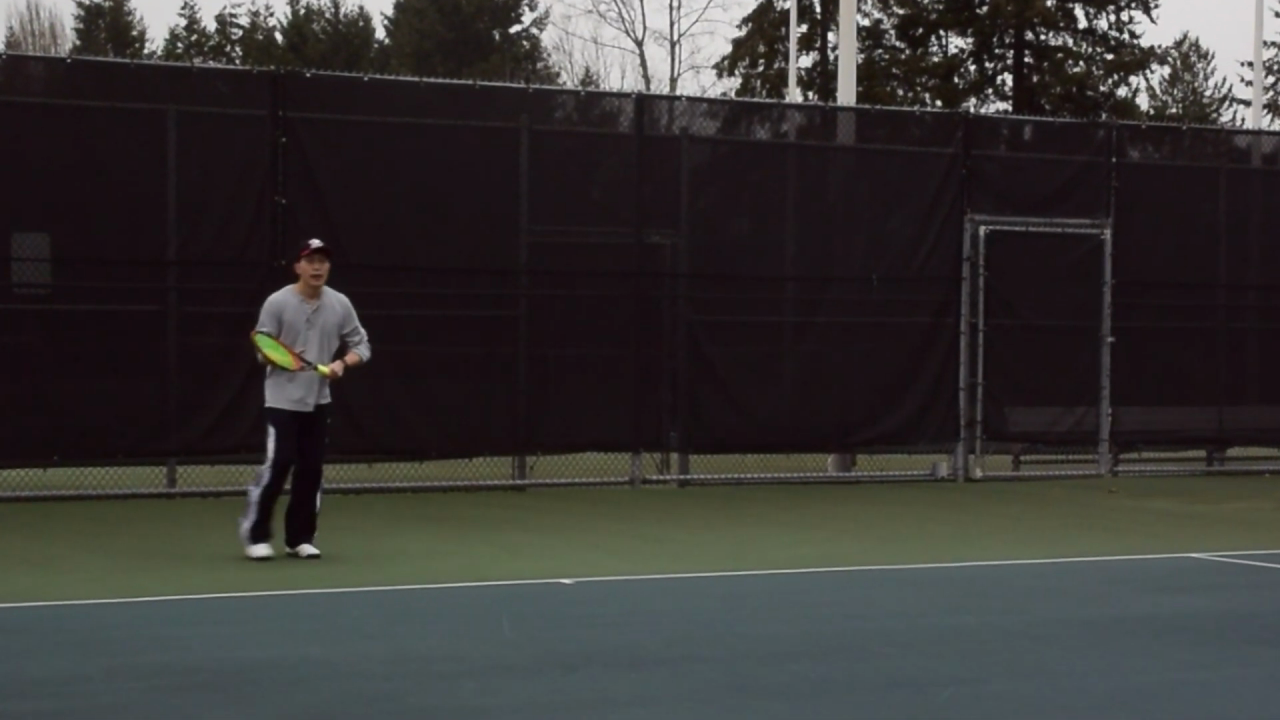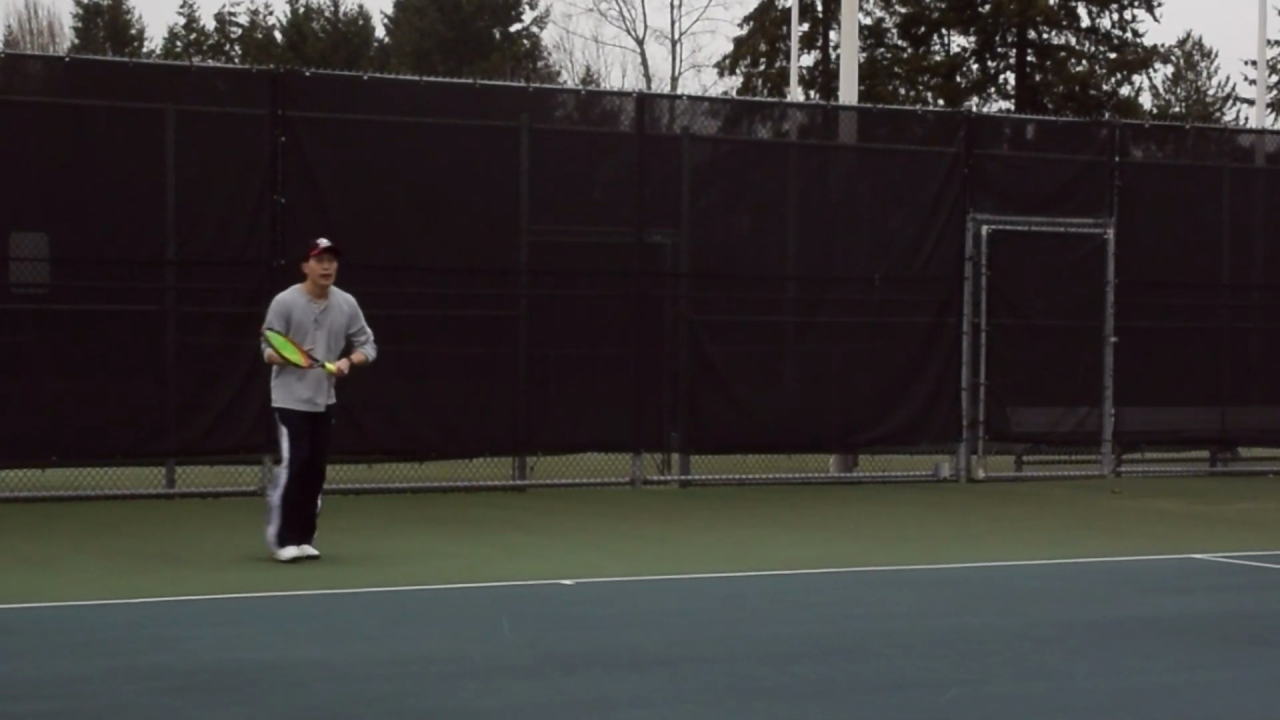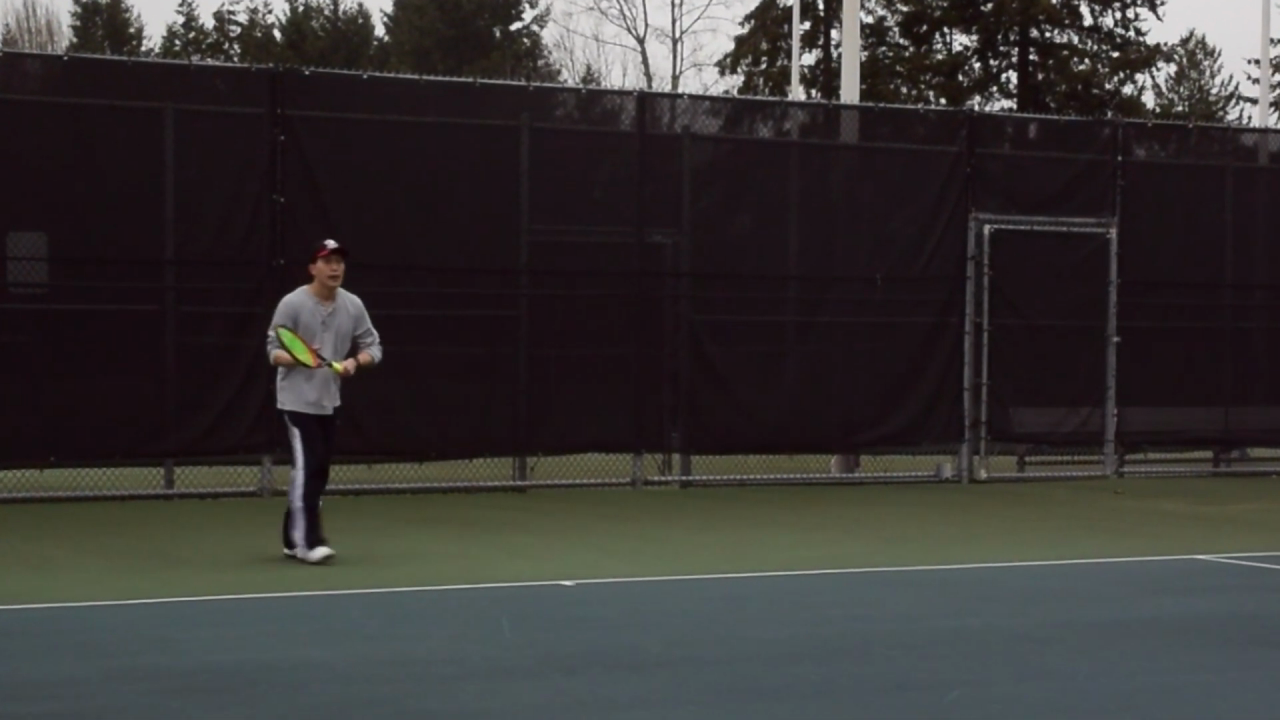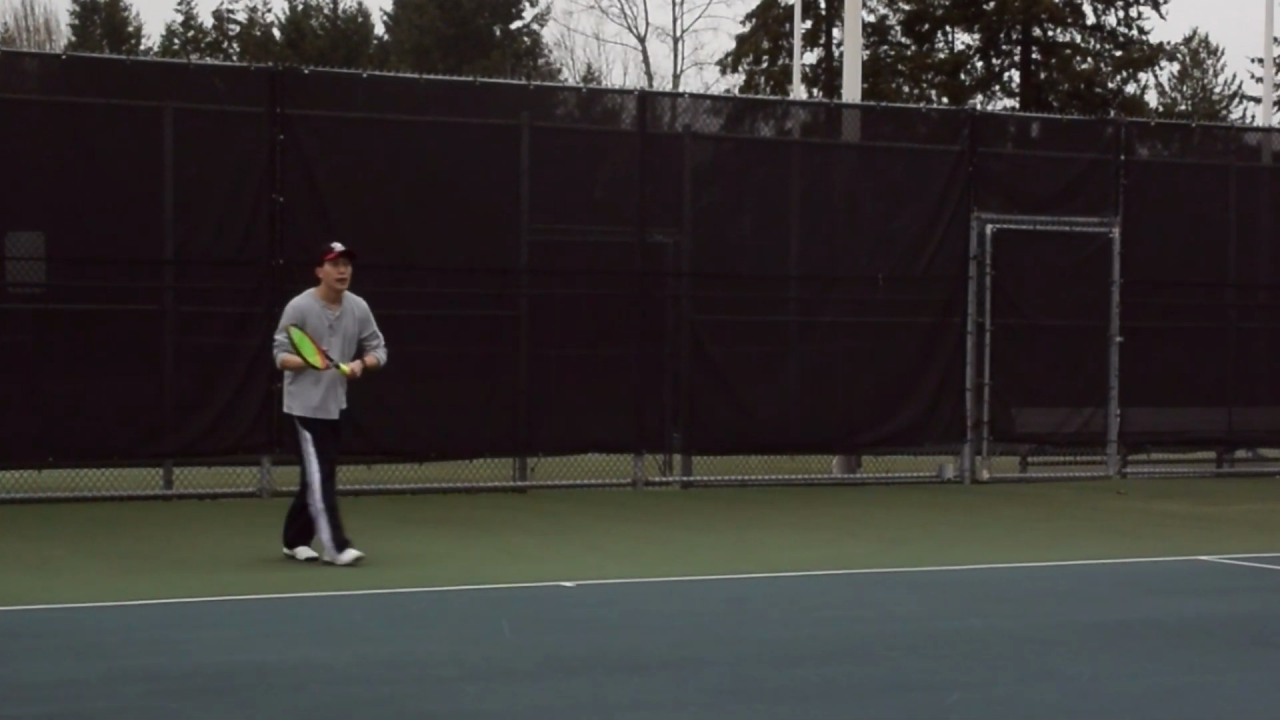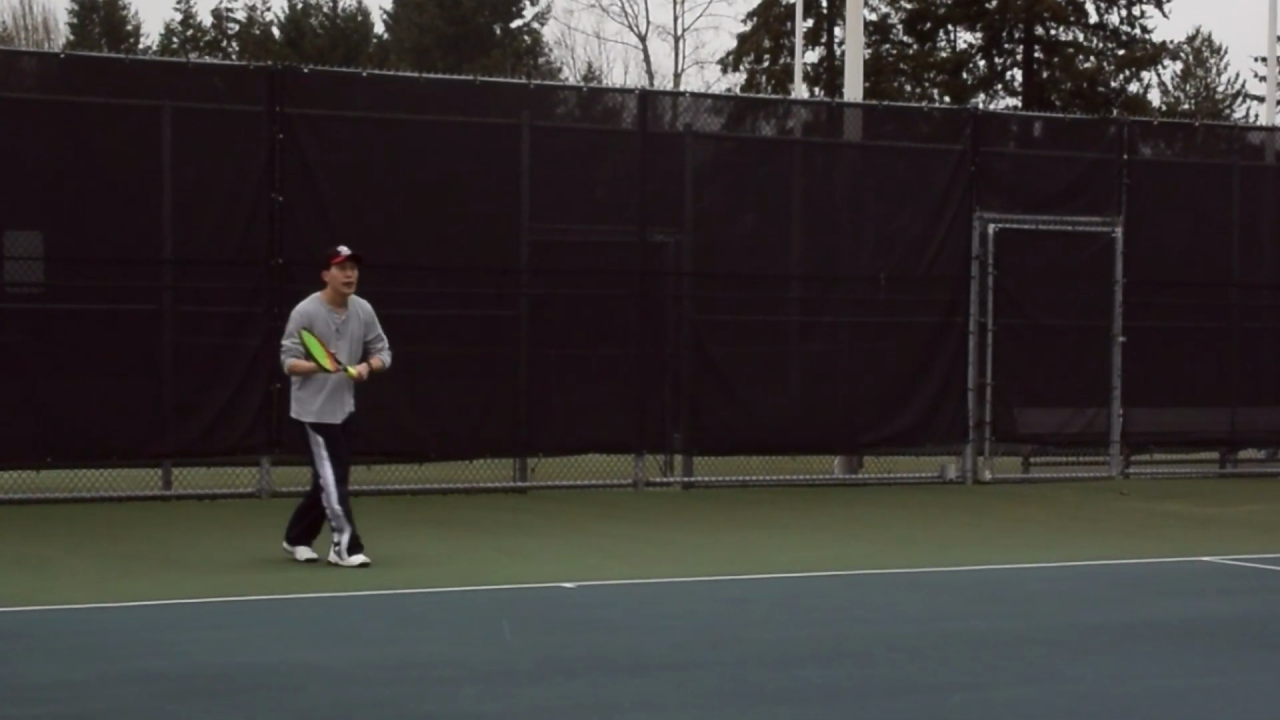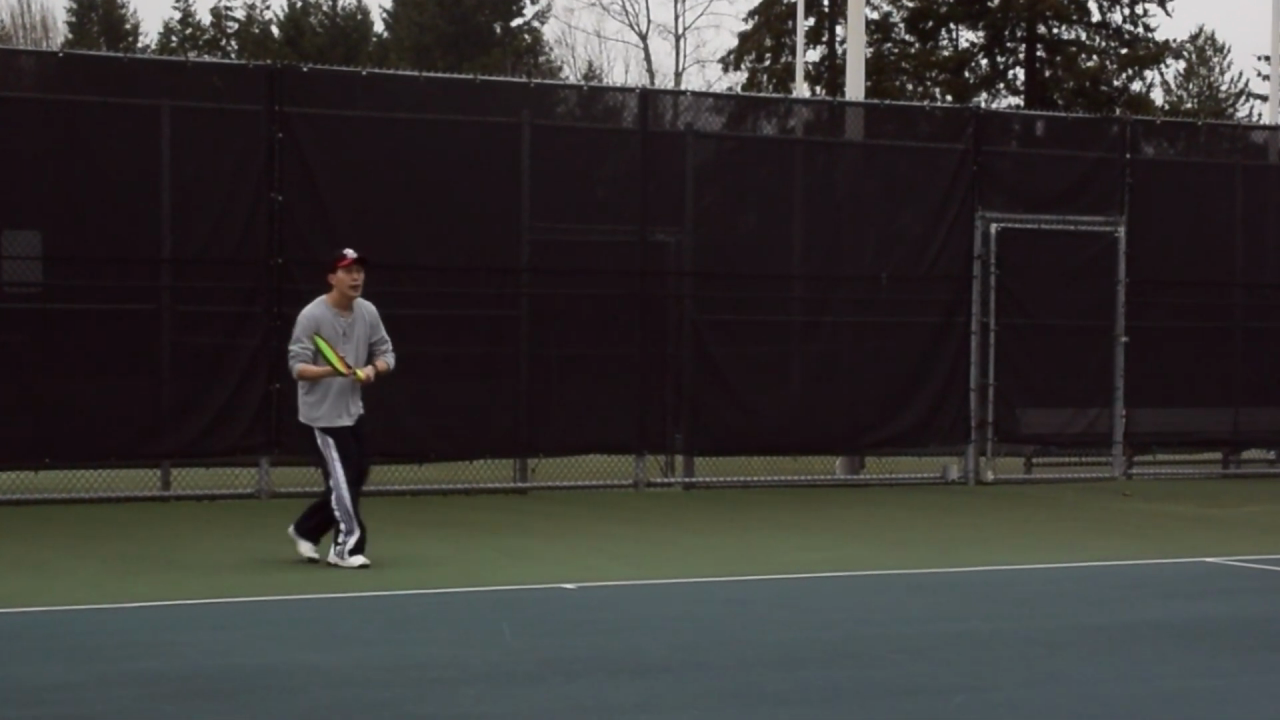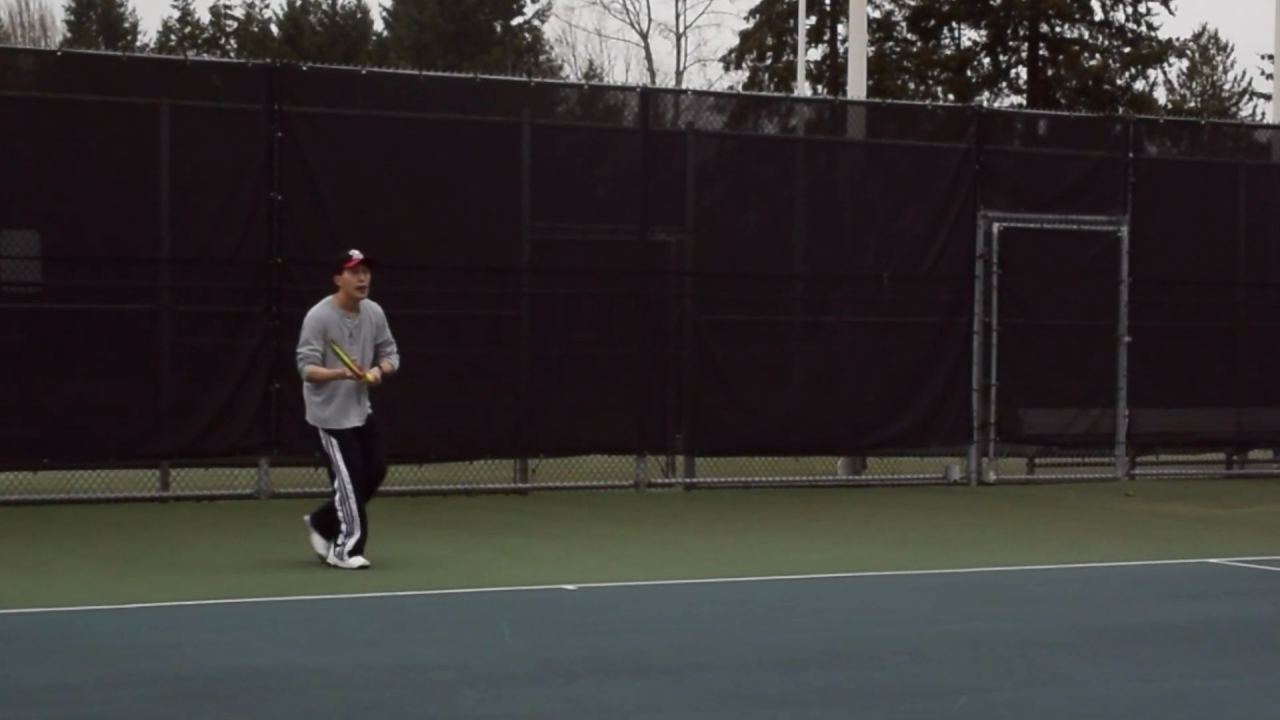
dt=0.1s
person 1, frame 1
left shoulder: (340, 304)
right shoulder: (277, 302)
left elbow: (361, 345)
right elbow: (263, 350)
left wrist: (342, 363)
left hip: (318, 399)
right hip: (283, 399)
left knee: (310, 470)
right knee: (277, 464)
left ankle: (299, 538)
right ankle: (255, 534)
person 1, frame 2
left shoulder: (347, 304)
right shoulder: (285, 302)
left elbow: (368, 345)
right elbow: (269, 351)
left wrist: (348, 361)
right wrist: (292, 359)
left hip: (324, 399)
right hip: (290, 398)
left knee: (314, 469)
right knee: (294, 466)
left ankle: (300, 538)
right ankle: (283, 538)
person 1, frame 3
left shoulder: (353, 305)
right shoulder: (292, 303)
left elbow: (373, 347)
right elbow: (274, 352)
left wrist: (354, 362)
right wrist: (300, 359)
left hip: (329, 400)
right hip: (297, 400)
left knee: (319, 471)
right knee: (307, 467)
left ankle: (296, 540)
right ankle: (310, 541)
person 1, frame 4
left shoulder: (359, 307)
right shoulder: (299, 307)
left elbow: (378, 350)
right elbow: (280, 356)
left wrist: (360, 363)
right wrist: (308, 361)
left hip: (334, 403)
right hip: (304, 404)
left knee: (318, 475)
right knee: (321, 471)
left ankle: (296, 540)
right ankle: (336, 545)
person 1, frame 5
left shoulder: (364, 310)
right shoulder: (305, 312)
left elbow: (382, 352)
right elbow: (288, 362)
left wrist: (366, 366)
right wrist: (318, 366)
left hip: (343, 406)
right hip: (313, 408)
left knee: (330, 476)
right knee: (333, 475)
left ankle: (297, 539)
right ankle: (346, 547)
person 1, frame 6
left shoulder: (369, 312)
right shoulder: (311, 315)
left elbow: (386, 353)
right elbow: (297, 366)
left wrist: (373, 368)
right wrist: (329, 370)
left hip: (352, 407)
right hip: (322, 411)
left knee: (355, 476)
right knee: (344, 476)
left ankle: (305, 530)
right ankle: (346, 547)
person 1, frame 7
left shoulder: (375, 313)
right shoulder: (318, 317)
left elbow: (391, 354)
right elbow: (306, 368)
left wrist: (379, 370)
right wrist: (340, 373)
left hip: (361, 408)
right hip: (329, 412)
left knee: (375, 470)
right knee: (350, 477)
left ankle: (321, 523)
right ankle: (346, 548)
